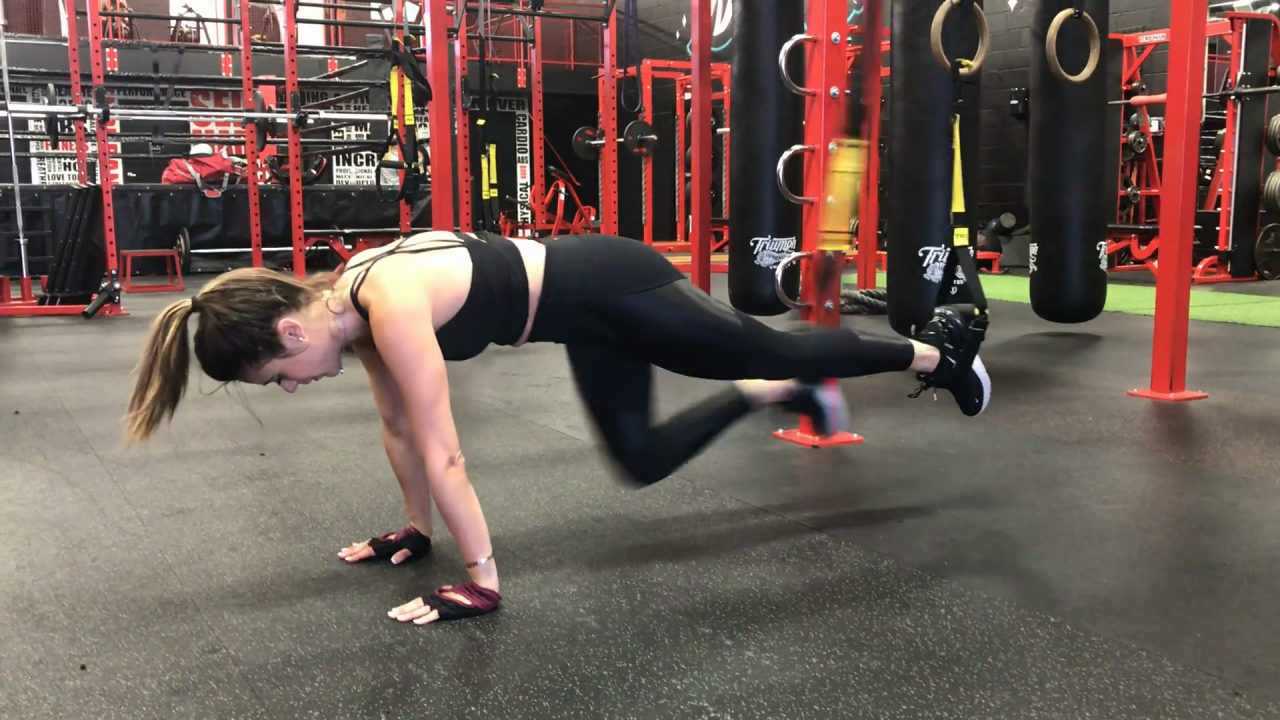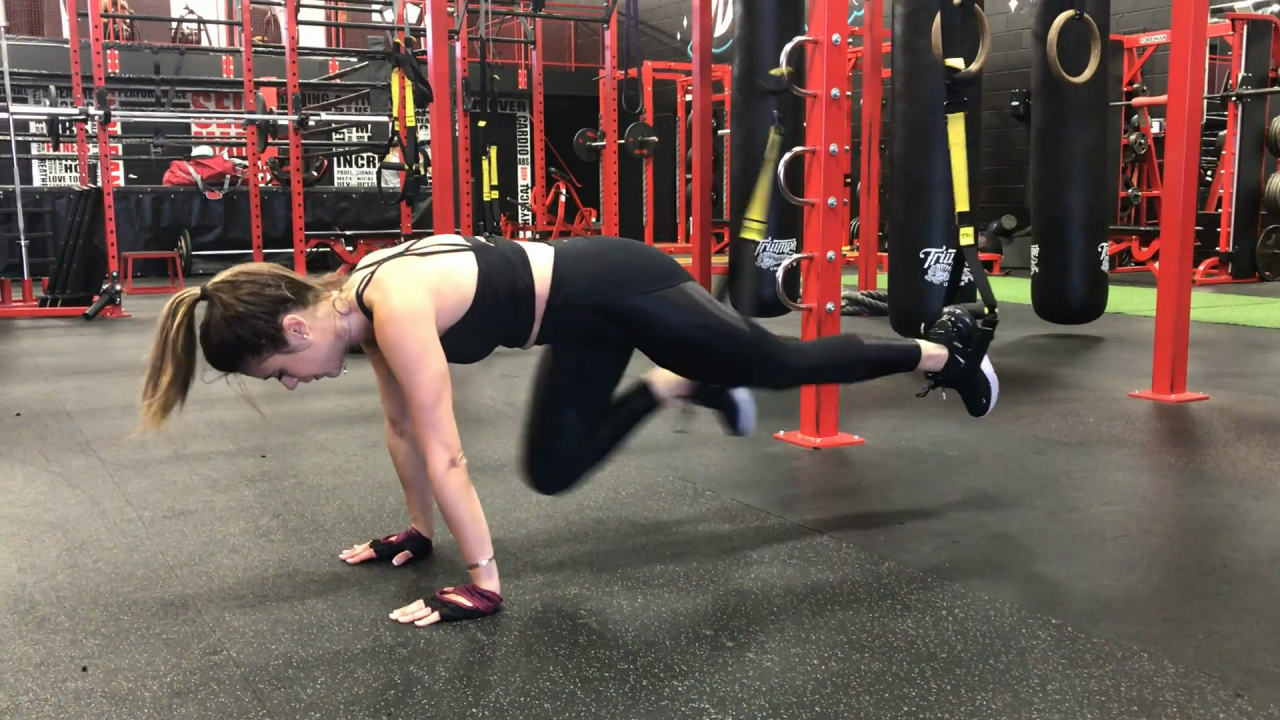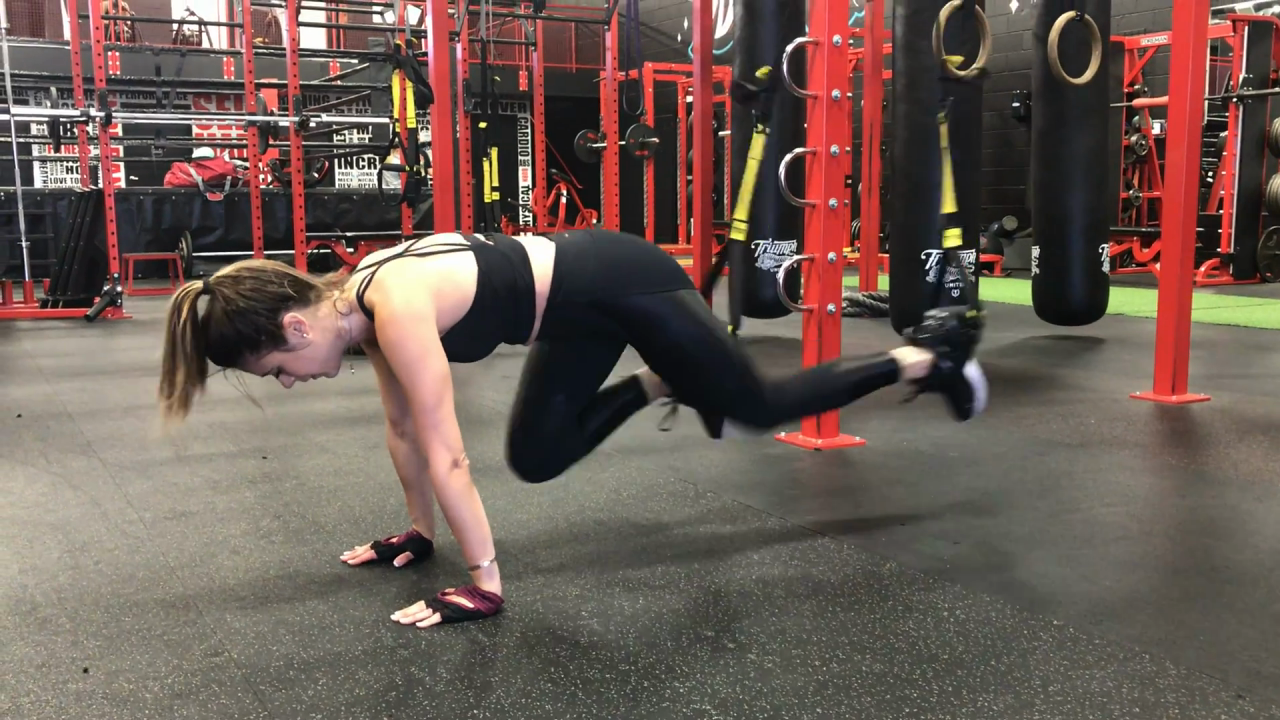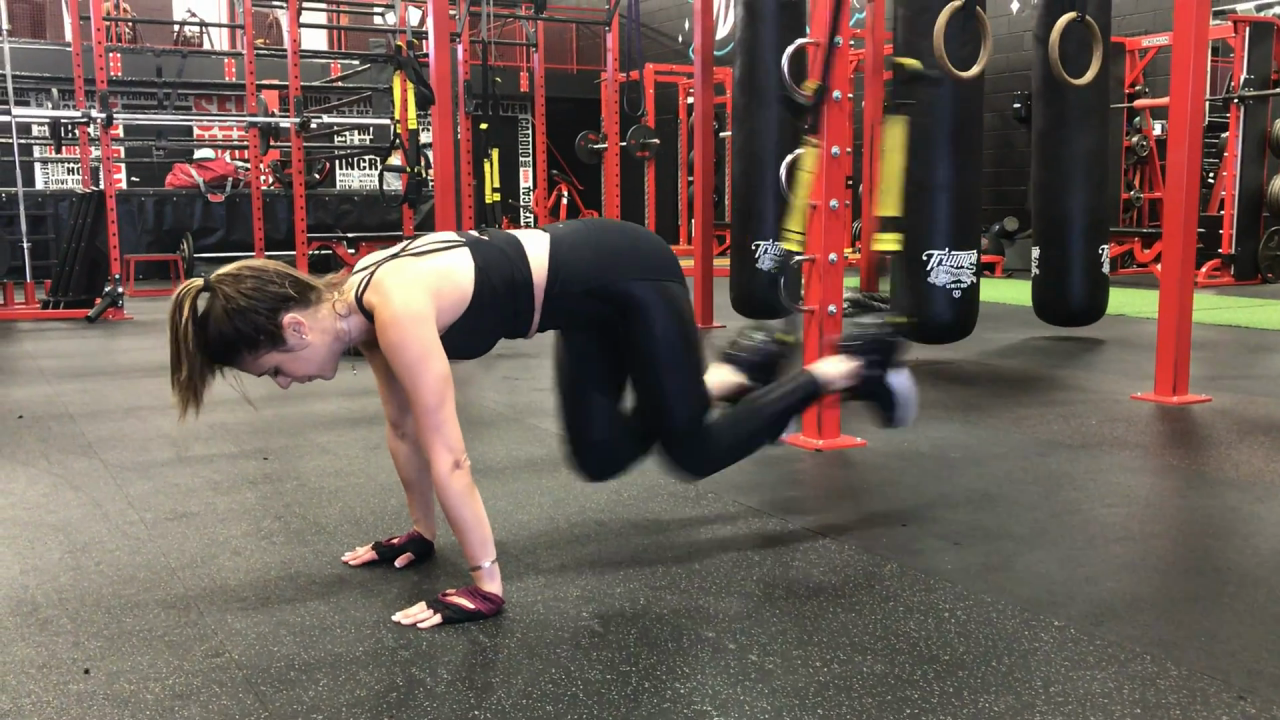
dt=0.1s
person 1, frame 1
left shoulder: (388, 307)
right shoulder: (348, 303)
left elbow: (440, 451)
right elbow: (396, 425)
left wrist: (482, 579)
right wrist: (415, 528)
left hip: (613, 291)
right hip: (582, 302)
left knee: (773, 348)
right knee: (644, 463)
left ankle: (938, 353)
right ankle: (778, 392)
person 1, frame 2
left shoulder: (394, 310)
right shoulder: (359, 301)
left elbow: (443, 455)
right elbow: (402, 428)
left wrist: (483, 580)
right wrist: (418, 530)
left hip: (620, 289)
right hip: (585, 302)
left knee: (784, 364)
right knee: (551, 470)
left ankle: (946, 351)
right ankle: (683, 385)
person 1, frame 3
left shoulder: (395, 310)
right shoulder: (361, 300)
left elbow: (444, 454)
right elbow: (403, 427)
left wrist: (486, 582)
right wrist: (419, 532)
left hip: (620, 285)
right hip: (583, 293)
left knee: (757, 403)
right knee: (535, 456)
left ankle: (931, 355)
right ankle: (664, 383)
person 1, frame 4
left shoulder: (391, 309)
right shoulder: (350, 305)
left elbow: (447, 454)
right elbow: (404, 428)
left wrist: (485, 584)
right wrist: (421, 533)
left hip: (624, 279)
right hip: (587, 284)
left knee: (698, 450)
right knee: (600, 457)
left ankle: (851, 364)
right ankle: (728, 373)
